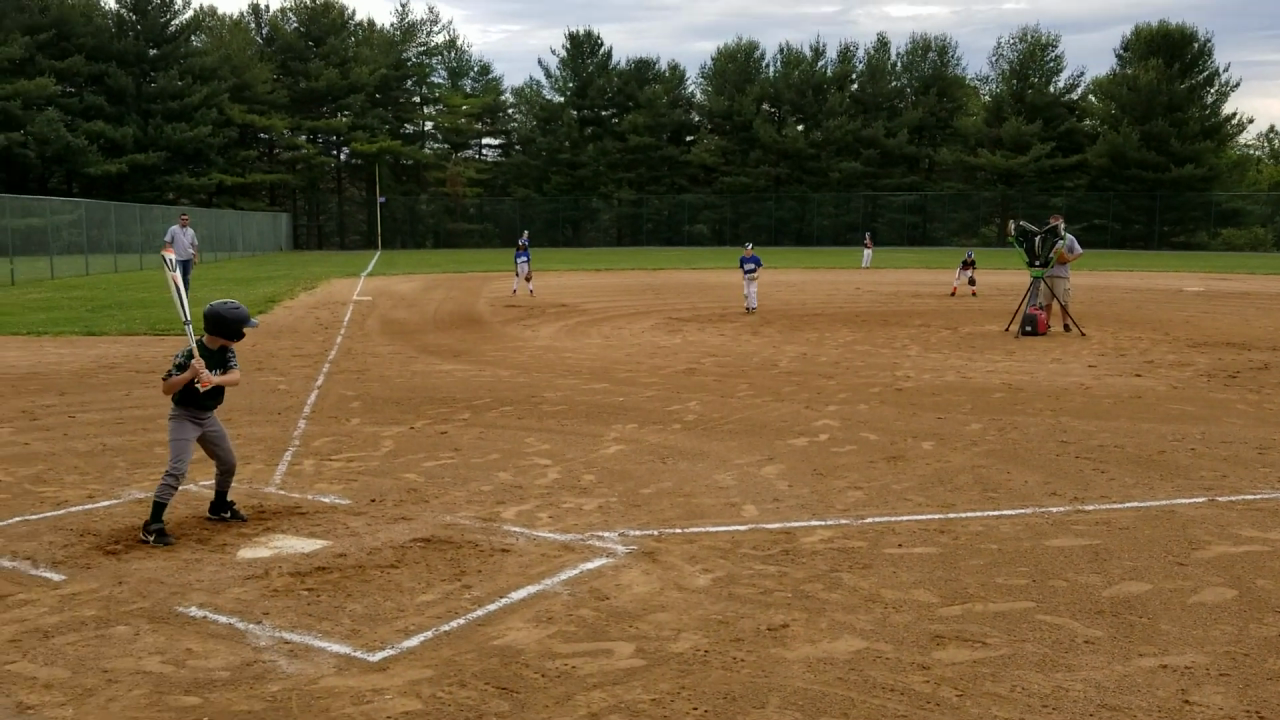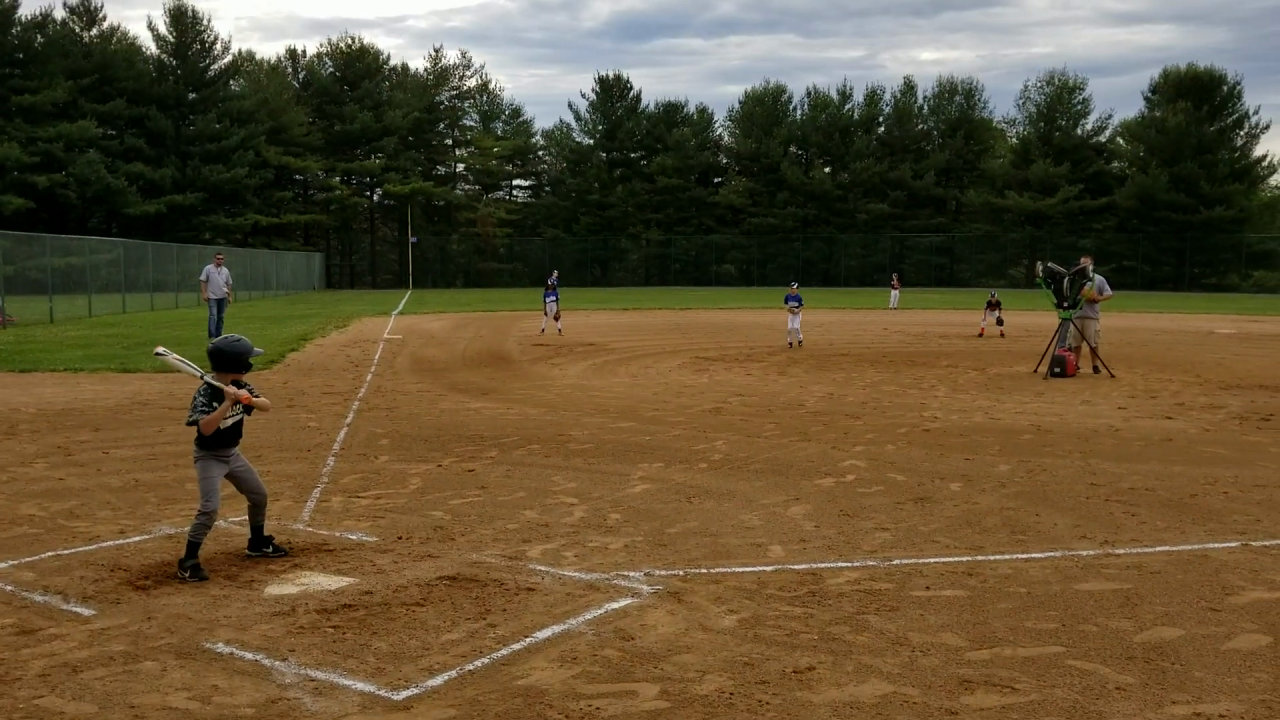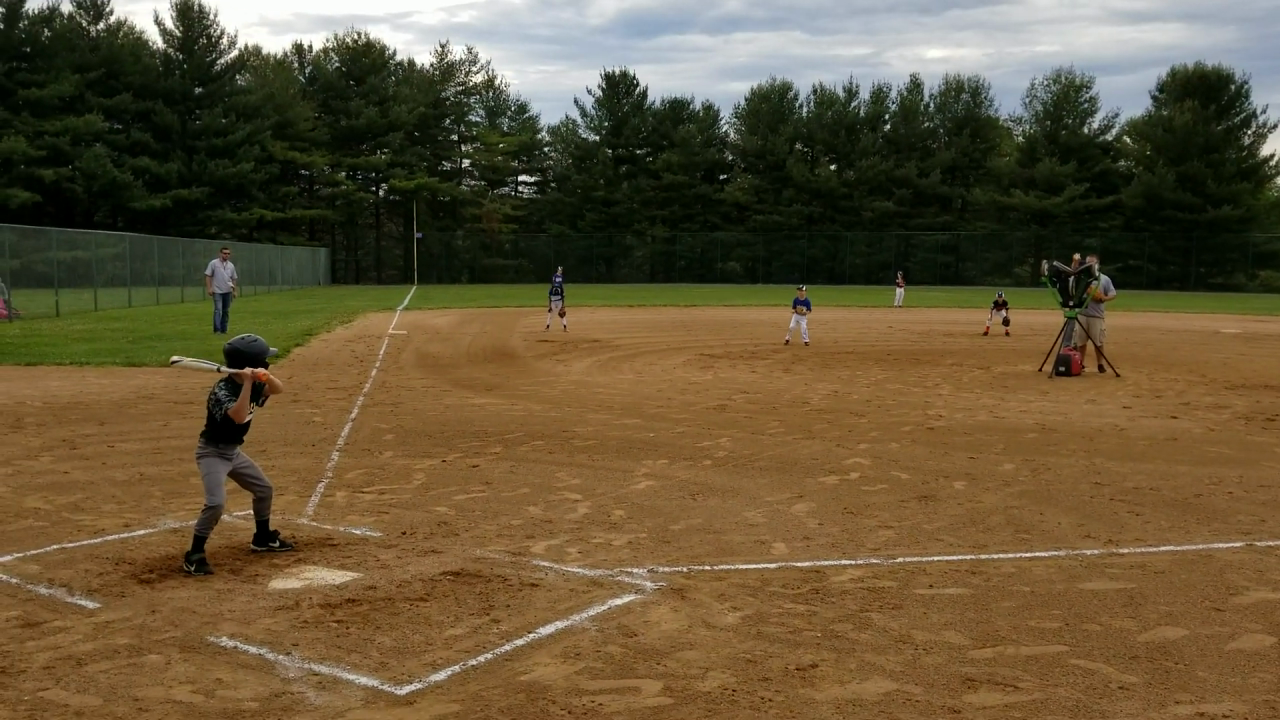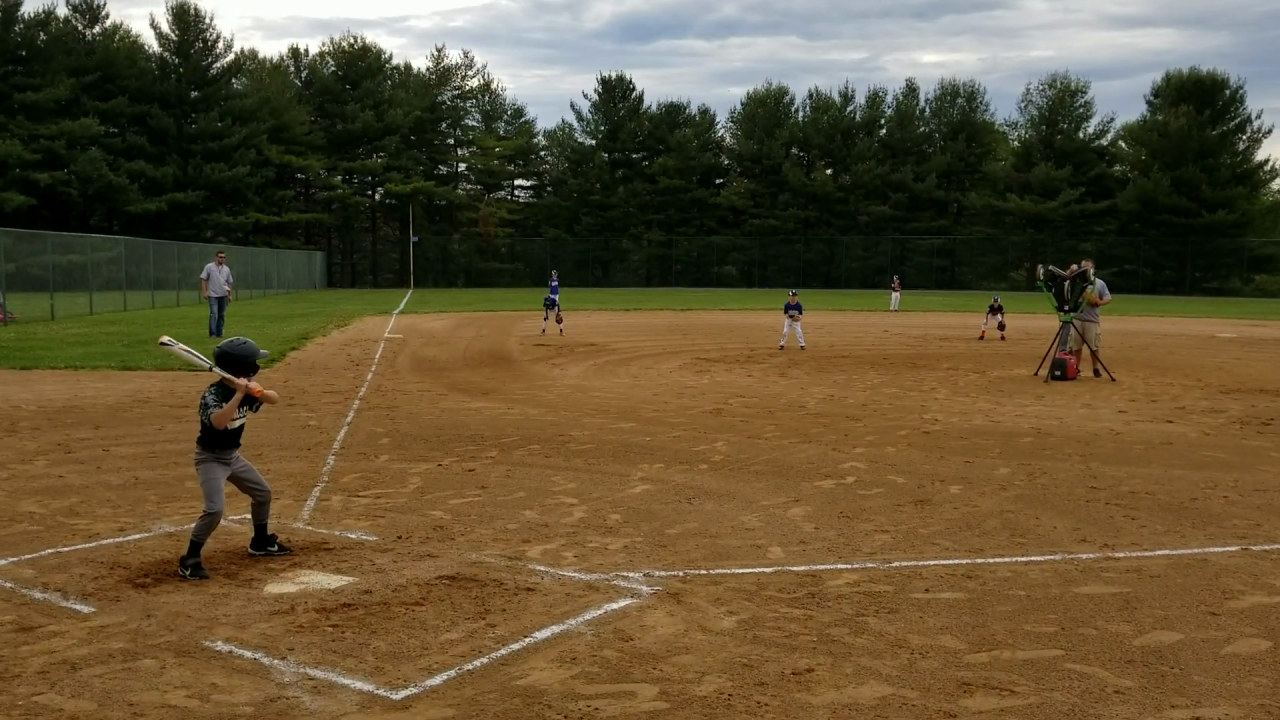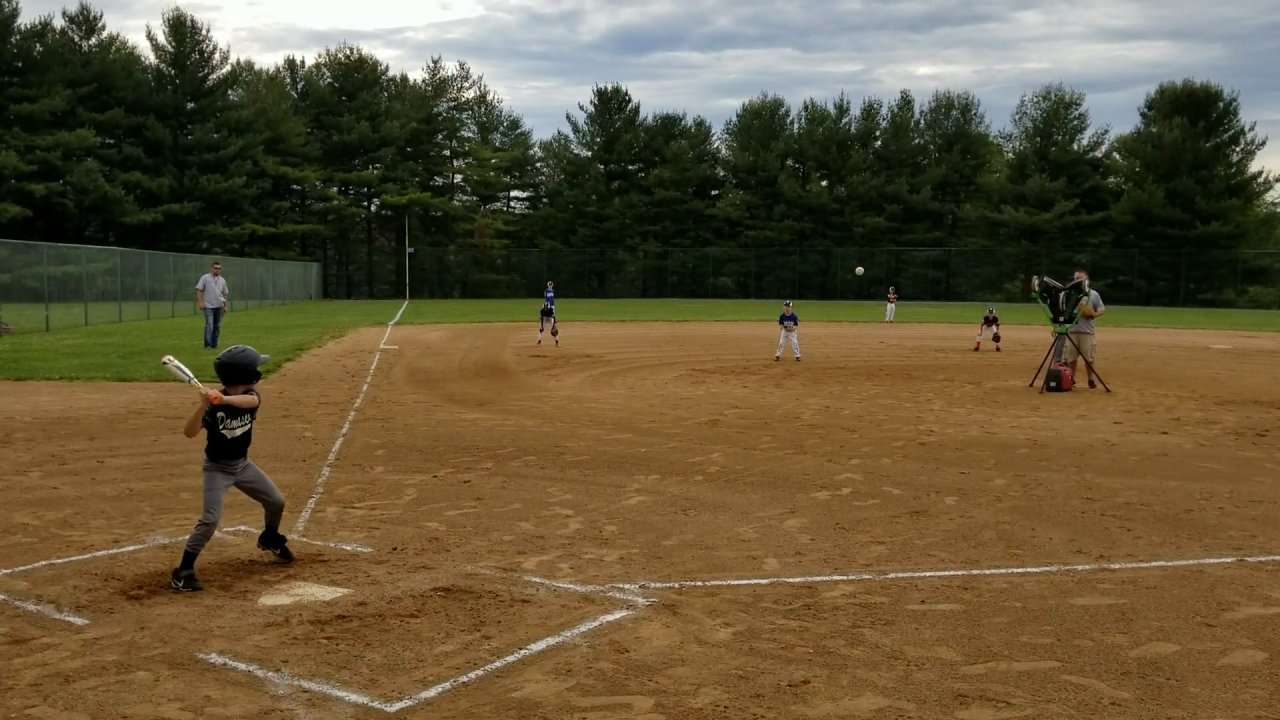
dt=1s
person 1, frame 1
left shoulder: (226, 351)
right shoulder: (189, 354)
left elbow: (235, 377)
right elbow: (166, 389)
left wrist: (213, 378)
right wrist: (189, 374)
left hip: (209, 416)
right hip: (184, 417)
left knee: (228, 462)
right knee: (176, 469)
left ankle: (219, 507)
right ankle: (153, 524)
person 1, frame 2
left shoulder: (239, 386)
right shoulder: (204, 394)
left elbow: (267, 406)
right elbow: (205, 429)
left wrist: (249, 399)
right wrist: (227, 403)
left hip: (232, 453)
right hip: (209, 457)
left knee: (258, 496)
right knee: (209, 509)
left ankle: (258, 543)
right ankle: (188, 562)
person 1, frame 3
left shoulder: (252, 383)
right shoulder: (221, 390)
left elbow: (278, 389)
right elbow: (239, 416)
left wrist: (266, 377)
right wrist: (248, 383)
left hip: (233, 451)
right hip: (212, 452)
left knee: (264, 489)
right knee: (215, 503)
left ankle: (263, 538)
right ankle: (194, 555)
person 1, frame 4
left shoulder: (245, 390)
right shoulder: (213, 394)
left elbow: (274, 399)
right elbow: (218, 423)
left wrist: (259, 391)
right wrist: (238, 394)
left hip: (232, 455)
right hip: (210, 458)
left knee: (263, 493)
right knee: (215, 509)
left ankle: (261, 542)
right ankle: (190, 559)
person 1, frame 5
left shoulder: (247, 396)
right shoulder: (212, 403)
left elbow: (252, 401)
right elbow: (190, 432)
left wrist: (224, 399)
right wrist: (203, 405)
left hip: (243, 464)
right hip: (217, 468)
left knee: (276, 502)
right knee: (210, 520)
left ankle: (270, 539)
right ankle: (183, 571)
